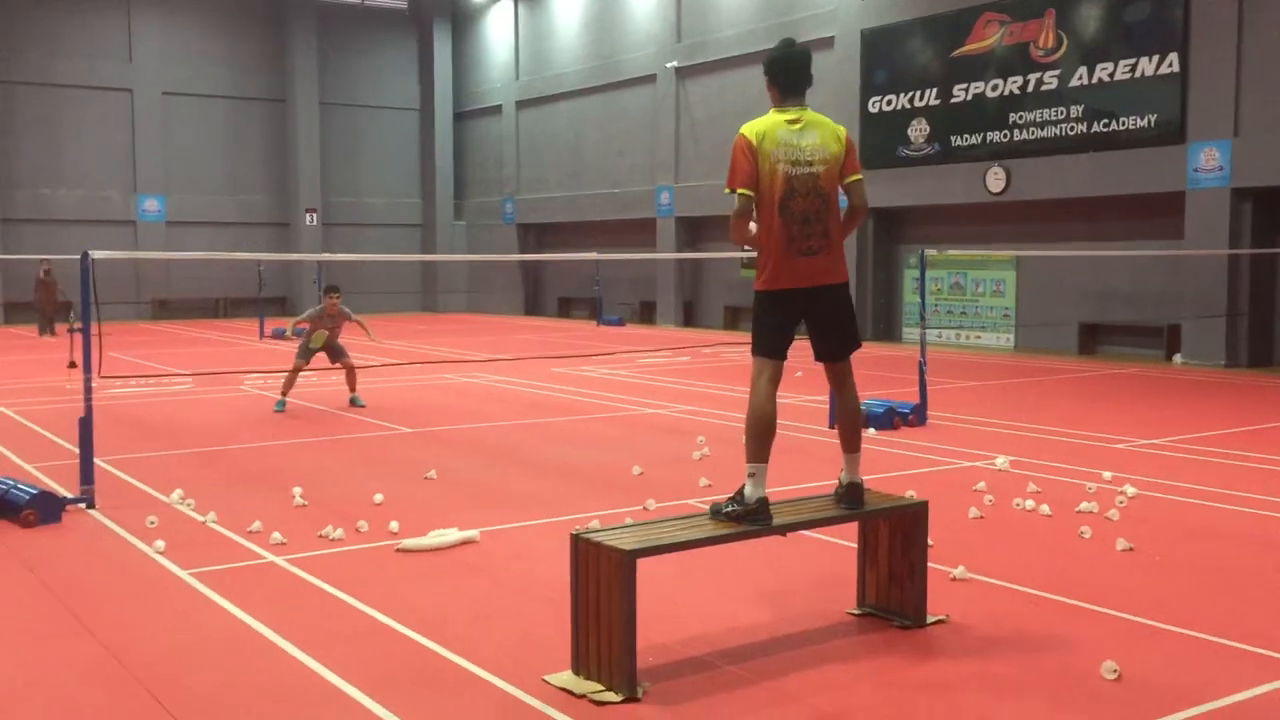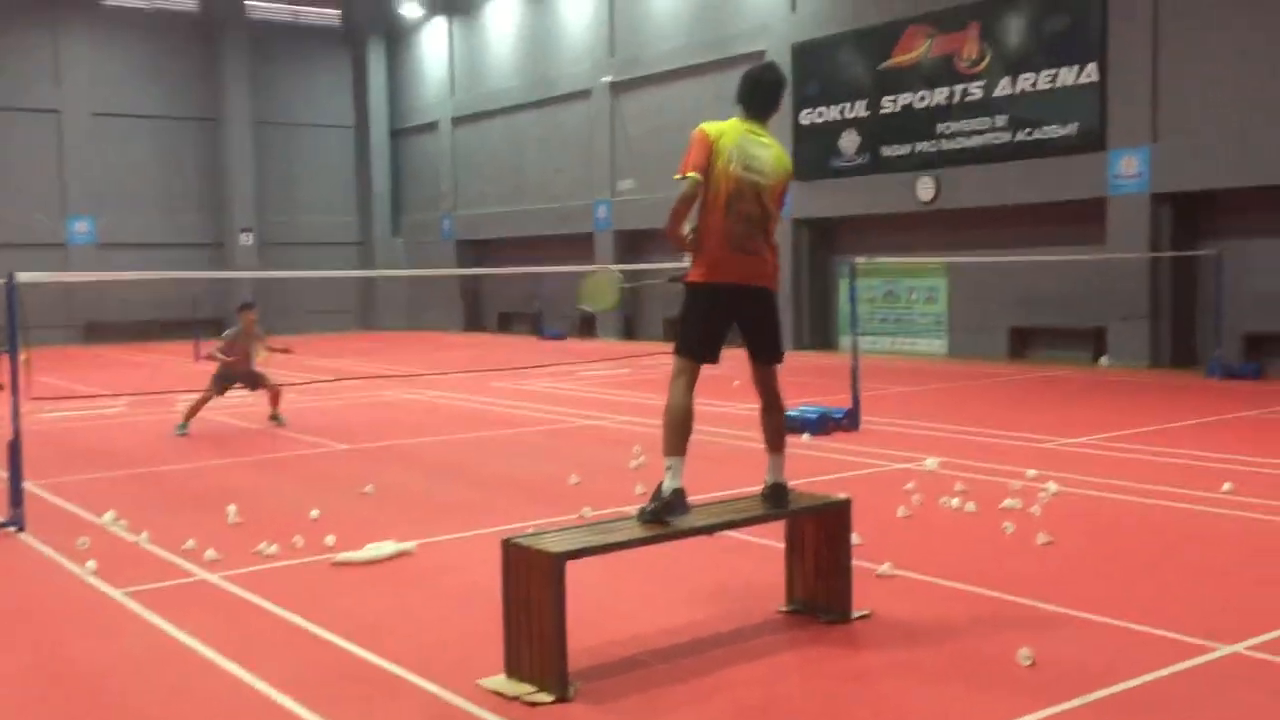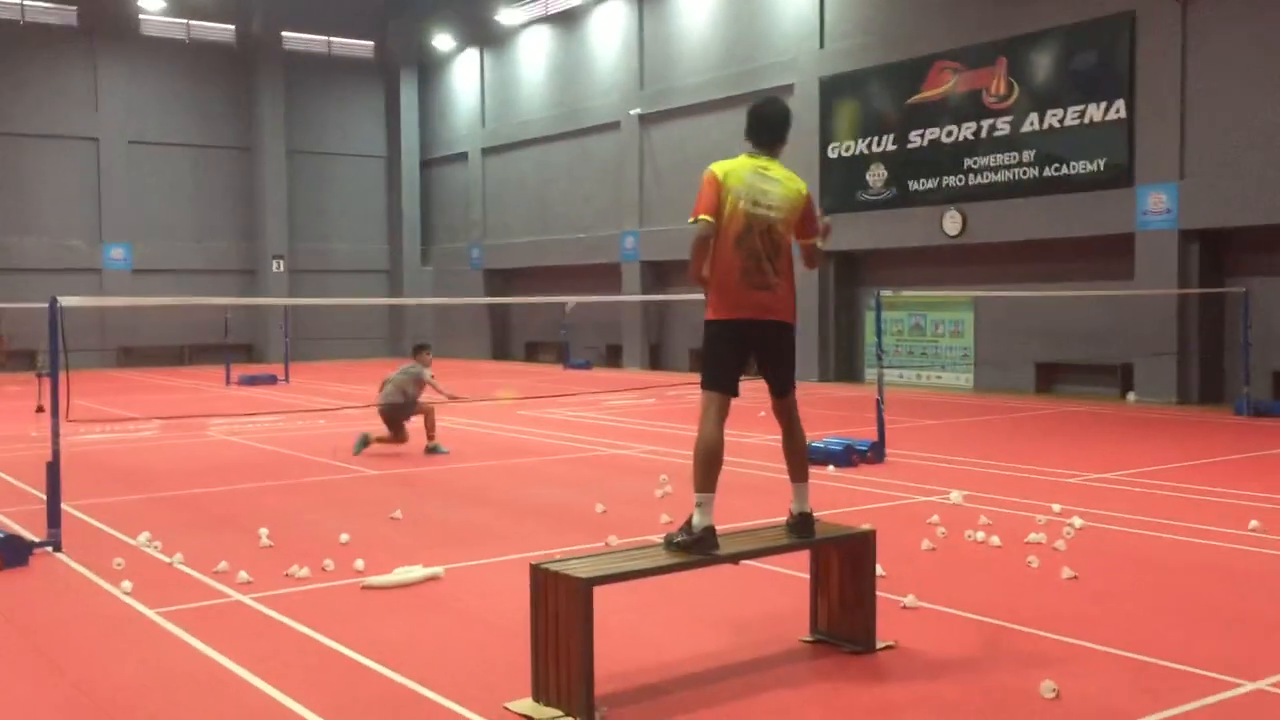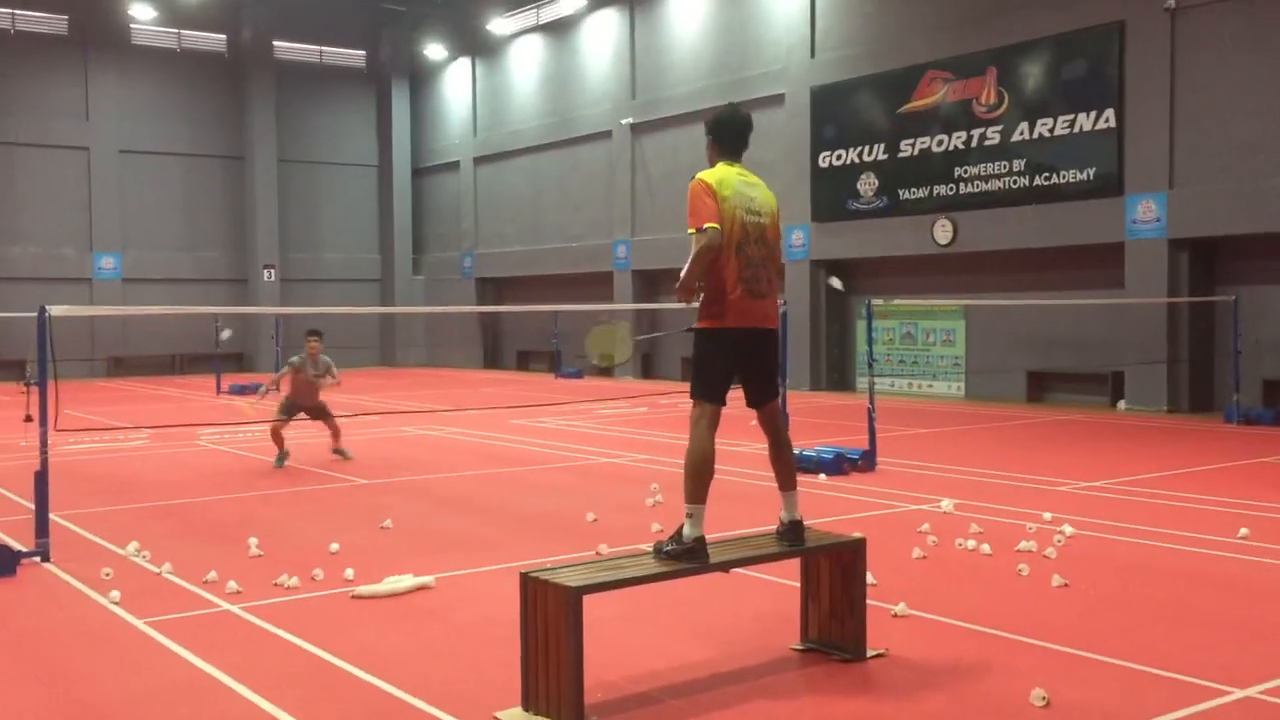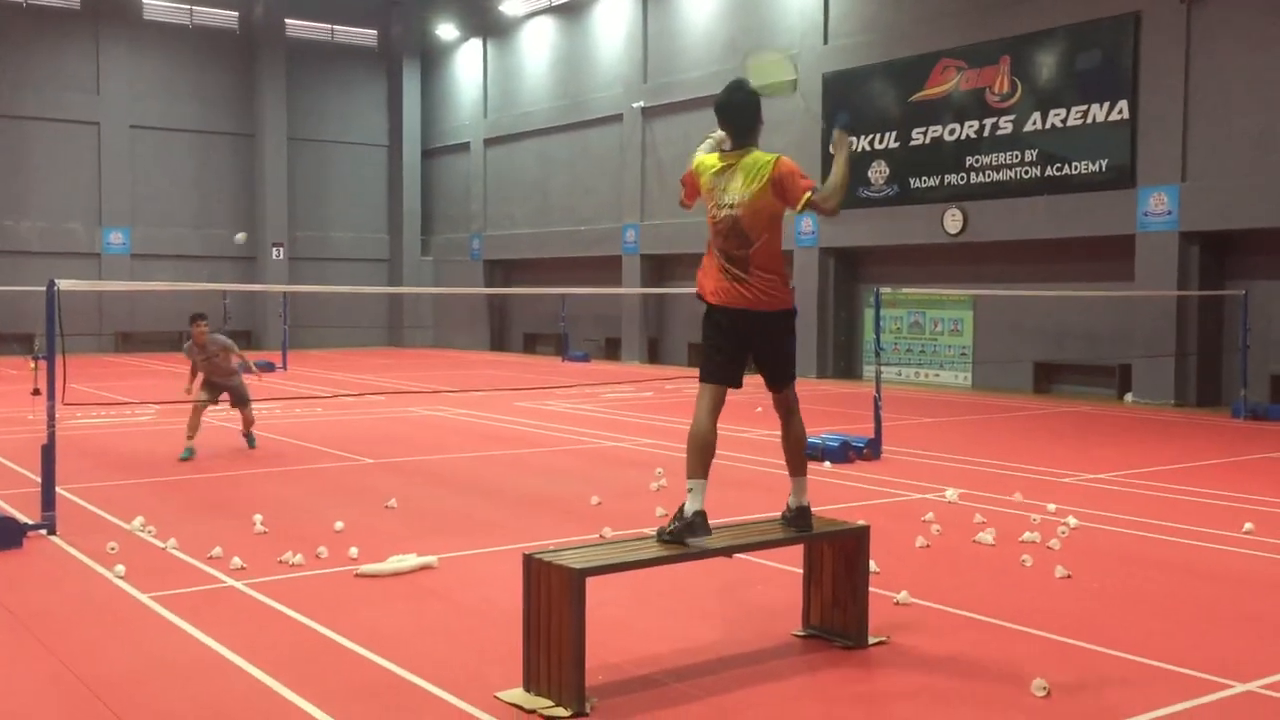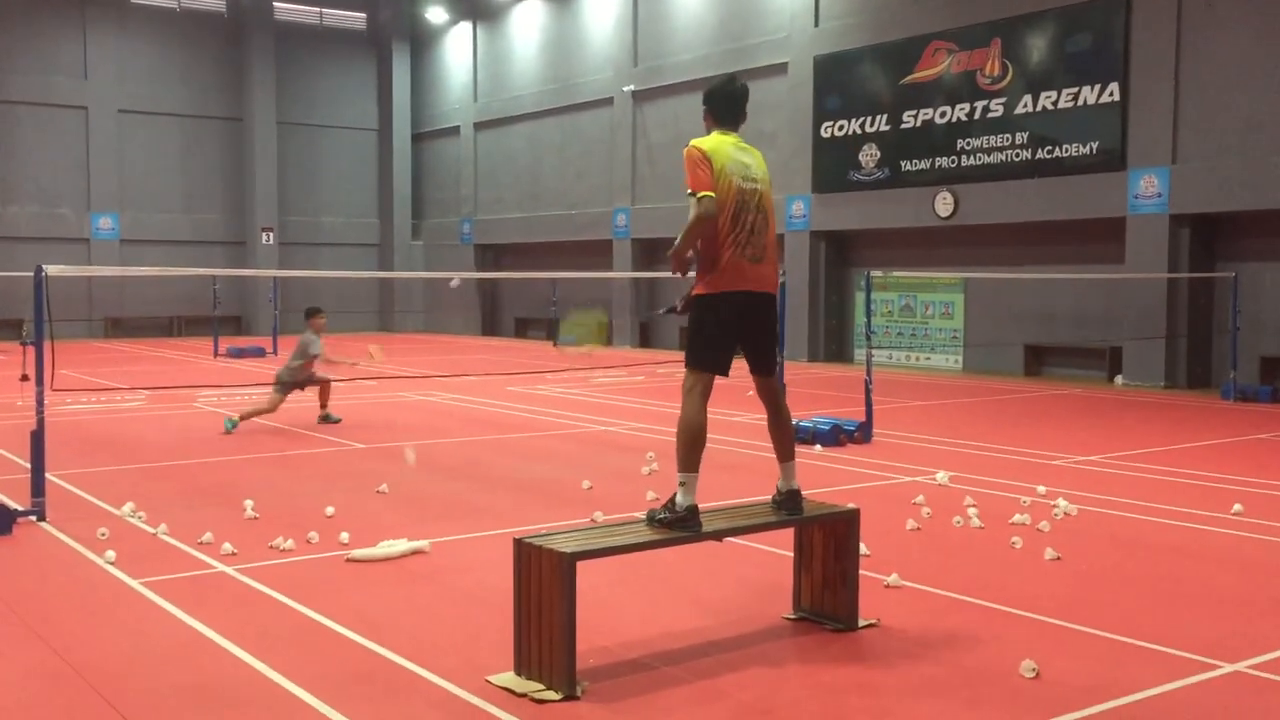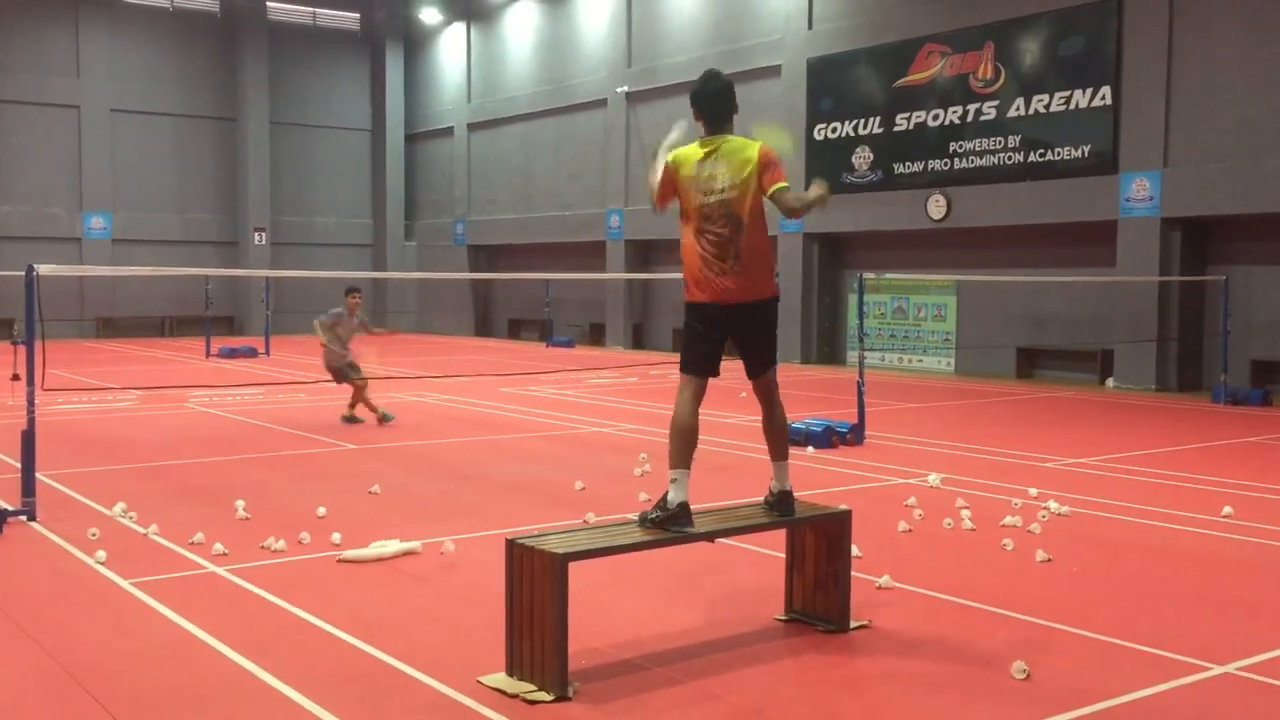
dt=0.7s
person 1, frame 1
left shoulder: (752, 135)
right shoulder: (837, 135)
left elbow: (742, 212)
right elbow: (859, 206)
left wrist: (743, 235)
left hip: (777, 279)
right hip: (829, 278)
left knee: (765, 378)
right knee: (842, 378)
left ankle: (754, 494)
right ankle: (851, 481)
person 1, frame 2
left shoulder: (711, 133)
right shoulder: (781, 157)
left elbow: (689, 193)
left wrist: (675, 233)
left hip: (713, 276)
right hip: (761, 281)
left knee: (684, 376)
right knee: (767, 382)
left ankle: (672, 487)
right ankle: (776, 482)
person 1, frame 3
left shoulder: (720, 173)
right shoulder: (797, 188)
left elbow: (703, 234)
right elbow: (812, 259)
left wrist: (699, 275)
right wrist: (820, 235)
left hip: (728, 311)
right hip: (778, 314)
left knee: (713, 411)
right knee: (787, 411)
left ankle: (702, 523)
right ankle: (802, 512)
person 1, frame 4
left shoulder: (706, 182)
right shoulder: (764, 192)
left elbow: (709, 242)
left wrist: (688, 282)
left hip: (722, 319)
right hip: (764, 321)
left knee: (704, 419)
right knee: (772, 419)
left ankle: (692, 534)
right ankle: (791, 520)
person 1, frame 5
left shoulder: (702, 166)
right shoulder: (774, 168)
left elbow: (685, 198)
right elbow: (827, 204)
left wrist: (709, 144)
right wrist: (842, 153)
left hip: (722, 307)
right hip: (772, 308)
left knee: (707, 404)
right knee: (787, 405)
left ankle: (693, 509)
right ankle: (799, 505)
person 1, frame 6
left shoulder: (701, 148)
right shoulder: (757, 160)
left elbow: (706, 209)
left wrist: (680, 250)
left hip: (721, 287)
right hip: (763, 288)
left knee: (697, 388)
right knee: (771, 390)
left ankle: (685, 502)
right ankle: (789, 489)
person 1, frame 7
left shoulder: (680, 160)
right shoulder: (758, 154)
left elbow: (658, 198)
right elbow: (791, 207)
right wrist: (817, 194)
left hip: (705, 298)
right hip: (756, 295)
left knee: (689, 393)
right knee: (767, 391)
left ankle: (677, 500)
right ankle: (781, 491)
